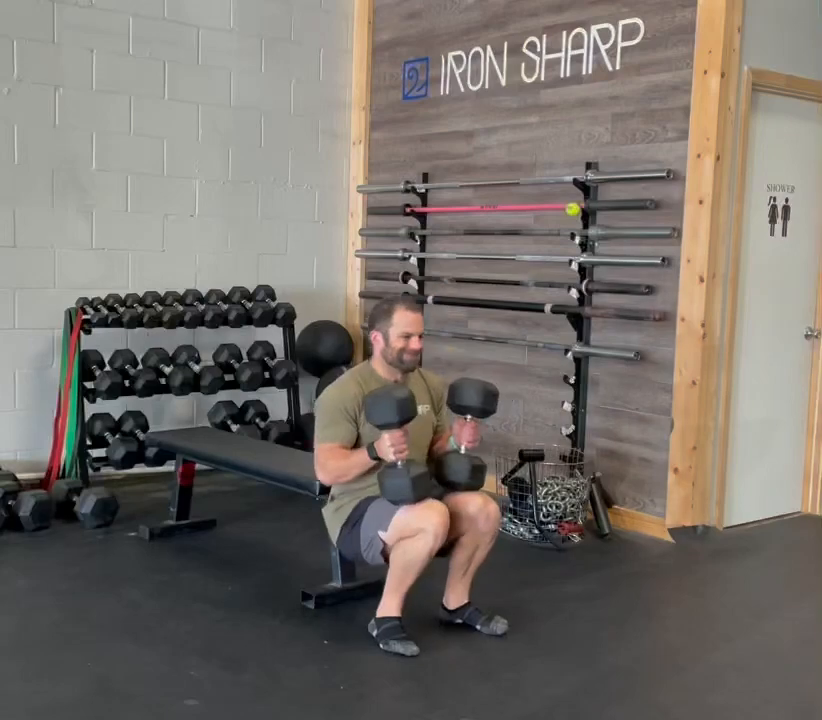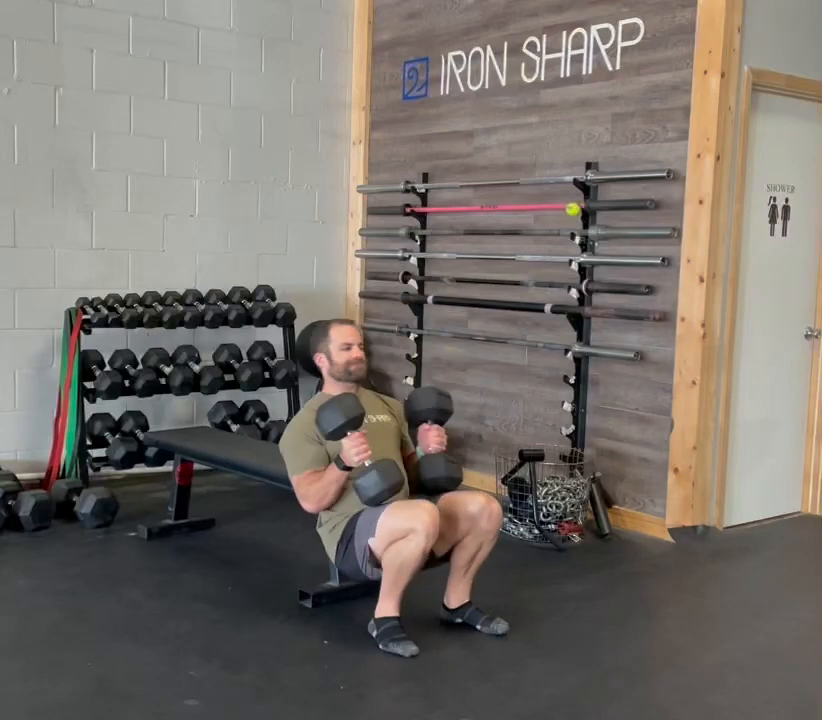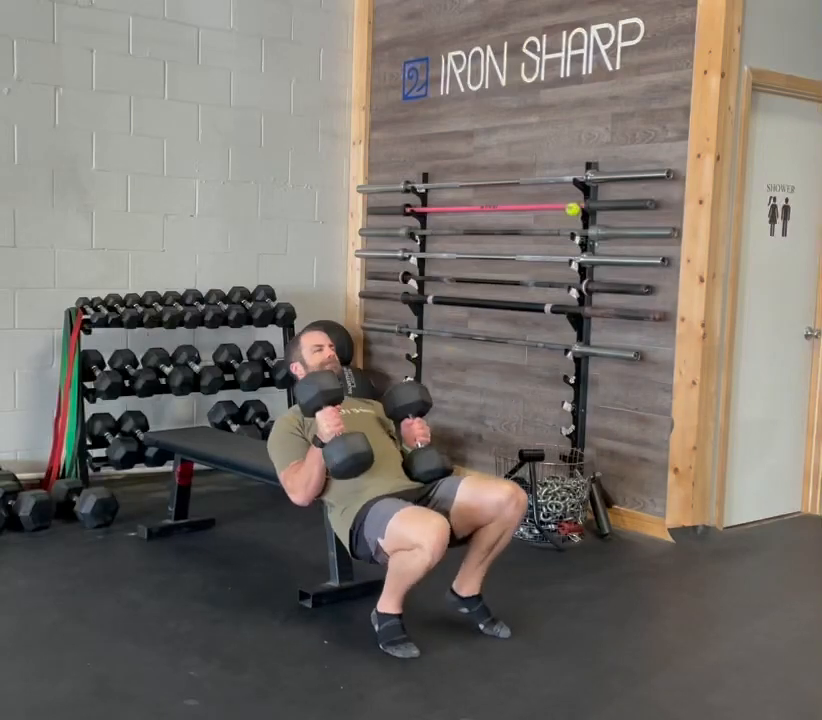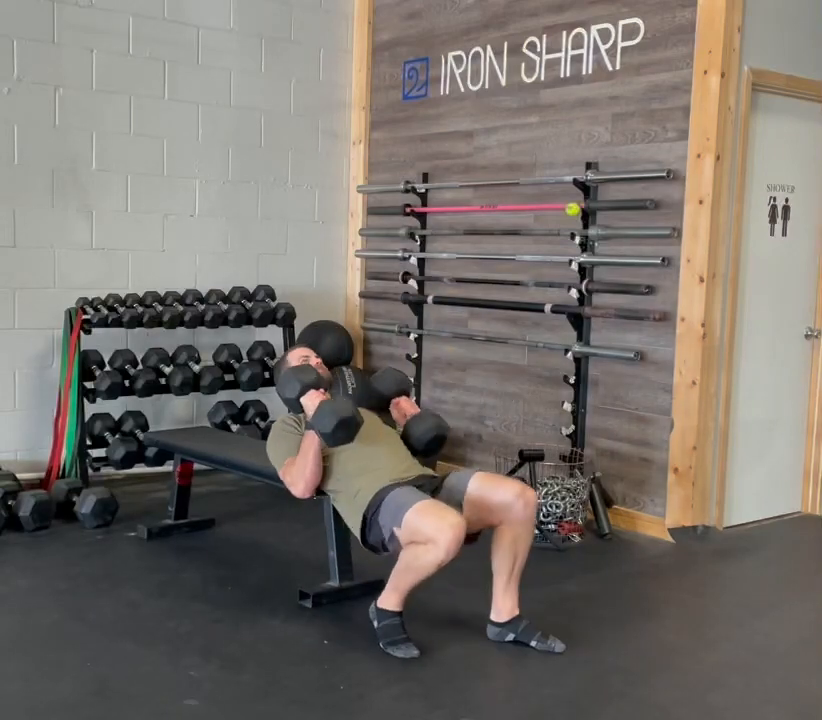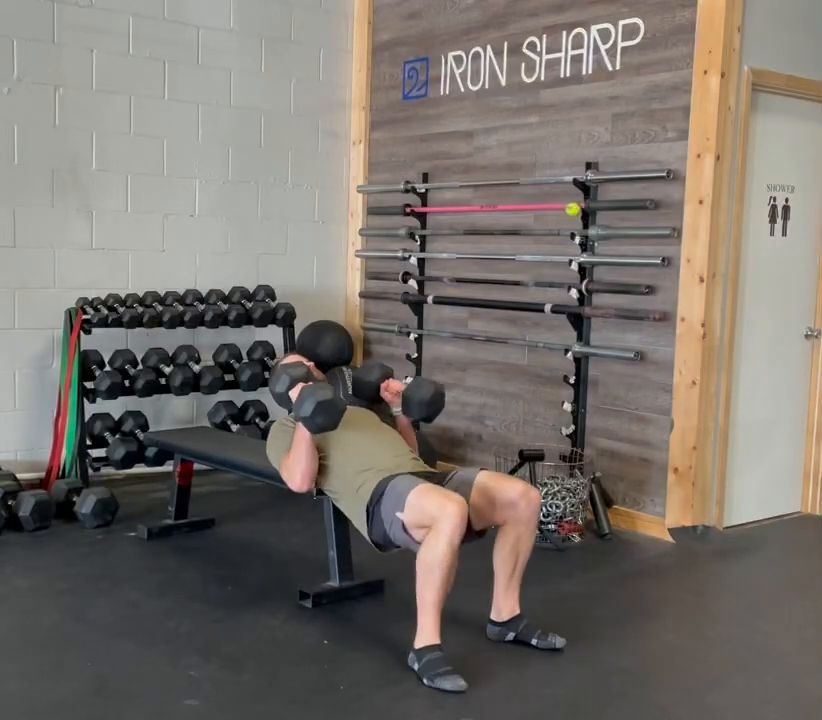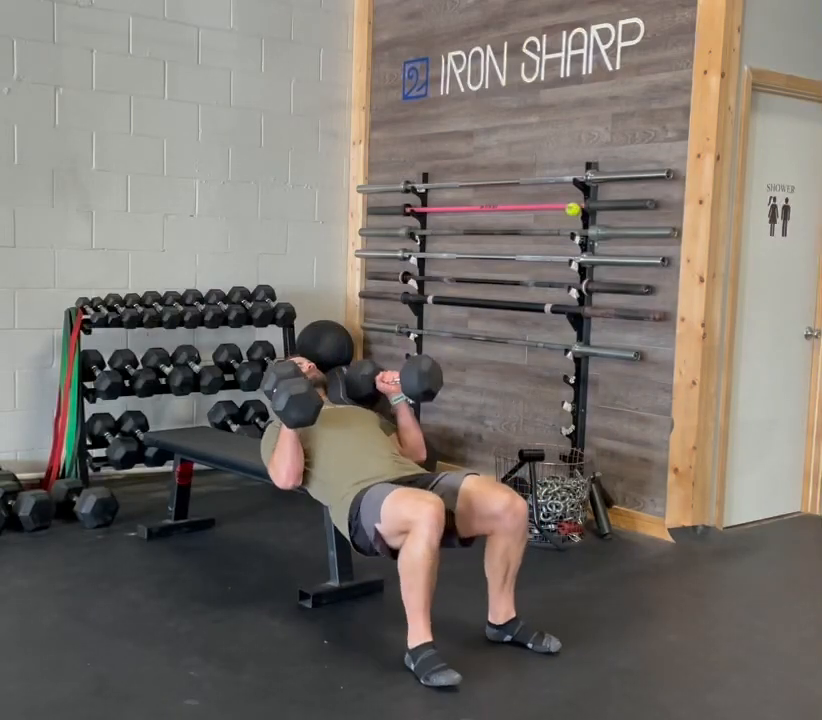
dt=0.3s
person 1, frame 1
left shoulder: (430, 386)
right shoulder: (345, 394)
left elbow: (436, 452)
right elbow: (327, 471)
left wrist: (457, 442)
right wrist: (375, 451)
left hip: (411, 503)
right hip: (358, 515)
left knee: (484, 511)
right knee: (433, 518)
left ankle: (456, 603)
right ankle: (387, 616)
person 1, frame 2
left shoulder: (387, 405)
right shoulder: (306, 424)
right elbow: (311, 501)
left wrist: (426, 451)
right wrist: (344, 463)
left hip: (402, 522)
right hip: (351, 533)
left knee: (485, 509)
right knee: (424, 517)
left ankle: (457, 603)
right ankle: (385, 617)
person 1, frame 3
left shoulder: (370, 407)
right shoulder: (290, 425)
right elbow: (302, 494)
left wrist: (413, 442)
right wrist: (321, 441)
left hip: (418, 491)
right hip: (367, 510)
left knee: (510, 499)
right knee: (432, 533)
left ankle: (465, 590)
right ankle: (387, 611)
person 1, frame 4
left shoulder: (360, 412)
right shoulder: (287, 426)
right elbow: (302, 487)
left wrist: (407, 424)
right wrist: (314, 424)
left hip: (424, 481)
right hip: (378, 499)
left knee: (519, 499)
right knee: (448, 531)
left ankle: (505, 617)
right ankle: (388, 606)
person 1, frame 5
left shoulder: (359, 412)
right shoulder: (287, 427)
right elbow: (300, 481)
left wrist: (399, 408)
left hip: (424, 477)
right hip: (379, 493)
left knee: (523, 498)
right knee: (451, 511)
left ankle: (505, 617)
right ankle: (426, 645)
person 1, frame 6
left shoulder: (361, 412)
right shoulder: (281, 429)
left elbow: (416, 453)
right elbow: (286, 479)
left wrist: (398, 398)
left hip: (416, 480)
right hip: (366, 499)
left knee: (510, 508)
right knee: (427, 513)
left ankle: (502, 618)
right ankle: (419, 644)
